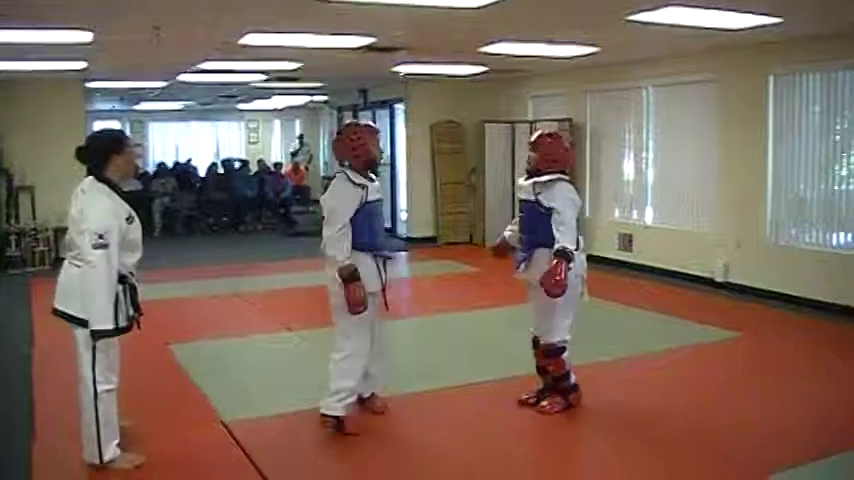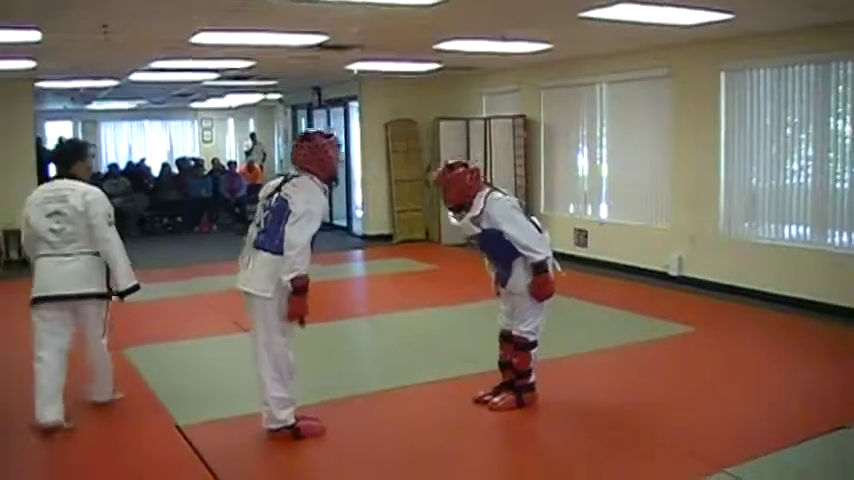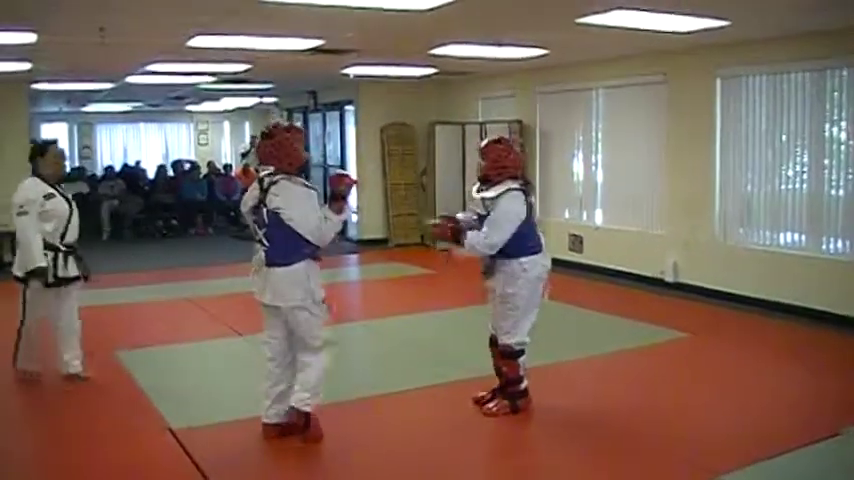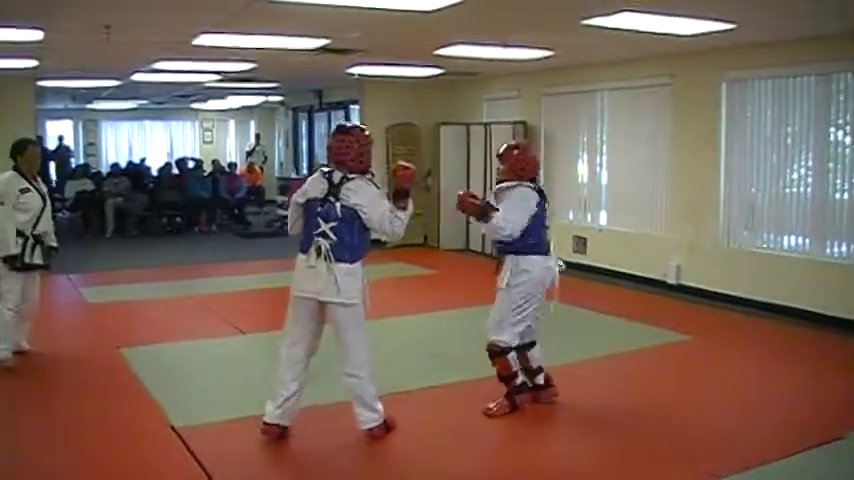
dt=1s
person 1, frame 1
left shoulder: (367, 182)
right shoulder: (344, 188)
right elbow: (336, 239)
right wrist: (351, 282)
left hip: (369, 267)
right hip: (353, 273)
left knee: (369, 338)
right knee: (353, 342)
left ankle: (364, 391)
right ankle: (334, 411)
person 1, frame 2
left shoulder: (282, 184)
right shoulder: (312, 193)
right elbow: (296, 245)
left wrist: (272, 275)
right wrist: (300, 290)
left hip: (257, 270)
right hip: (273, 276)
left knee: (272, 346)
right knee: (275, 348)
left ankle: (281, 413)
right ankle: (282, 421)
person 1, frame 3
left shoulder: (259, 187)
right shoulder: (295, 191)
right elbow: (322, 234)
right wrist: (339, 200)
left hip: (269, 277)
right hip: (295, 278)
left knee: (279, 350)
right knee: (315, 346)
left ankle: (275, 418)
right ankle: (301, 408)
person 1, frame 4
left shoulder: (314, 181)
right shoulder: (363, 190)
left elbow: (294, 225)
right elbow: (392, 230)
right wrist: (401, 195)
left hip: (307, 273)
right hip: (343, 278)
left knee: (295, 349)
right knee: (355, 353)
left ankle: (276, 418)
right ankle: (372, 420)
person 2, frame 1
left shoulder: (93, 189)
right shoulder: (101, 203)
right elbow: (100, 263)
right wrist: (103, 319)
left hip: (87, 290)
right hip: (93, 295)
left knee: (99, 368)
right knee: (99, 373)
left ankle: (103, 427)
right ankle: (103, 452)
person 2, frame 2
left shoulder: (36, 197)
right shoulder: (91, 195)
left elbow: (29, 243)
right elbow: (108, 241)
right wrist: (124, 281)
left hip: (48, 277)
right hip: (86, 275)
left knee: (48, 346)
right knee: (95, 339)
left ankle: (48, 413)
right ankle: (101, 393)
person 2, frame 3
left shoulder: (57, 189)
right shoulder: (29, 190)
right elbow: (27, 231)
left wrist: (73, 257)
right wrist: (38, 265)
left hip: (65, 262)
right hip: (39, 263)
left knee: (70, 317)
right knee: (32, 318)
left ankle: (72, 366)
right ankle: (24, 364)
person 2, frame 4
left shoulder: (37, 182)
left elbow: (45, 216)
left wrist: (50, 243)
left hip: (33, 250)
left knee: (29, 301)
left ankle: (19, 343)
person 3, frame 1
left shoulder: (560, 190)
right shoulder: (534, 186)
left elbow: (564, 230)
left wrist: (561, 261)
right wrist: (507, 239)
left hip: (558, 269)
right hip: (538, 269)
left knee: (553, 334)
right knee: (540, 333)
left ankle: (568, 390)
right ankle: (551, 386)
person 3, frame 2
left shoulder: (495, 205)
right shoulder: (469, 211)
left elbow: (529, 238)
left wrist: (541, 273)
right wrist: (498, 277)
left hip: (528, 270)
right hip: (510, 273)
left knee: (523, 330)
right knee: (508, 328)
left ankle: (525, 390)
right ankle: (507, 383)
person 3, frame 3
left shoulder: (510, 200)
right shoulder: (497, 192)
left elbow: (487, 243)
right elbow: (486, 227)
left wrist: (454, 236)
right wrist: (459, 225)
left hip: (522, 272)
right hip: (509, 270)
left knee: (509, 333)
right knee: (499, 331)
left ankle: (516, 394)
right ankle: (507, 385)
person 3, frame 4
left shoulder: (520, 193)
right shoulder: (511, 192)
left elbow: (507, 229)
right elbow: (507, 229)
left wrist: (480, 210)
right wrist: (481, 209)
left hip: (526, 269)
right hip: (525, 268)
left knee: (498, 332)
right knee: (521, 331)
left ankle: (516, 393)
right ankle: (541, 384)
